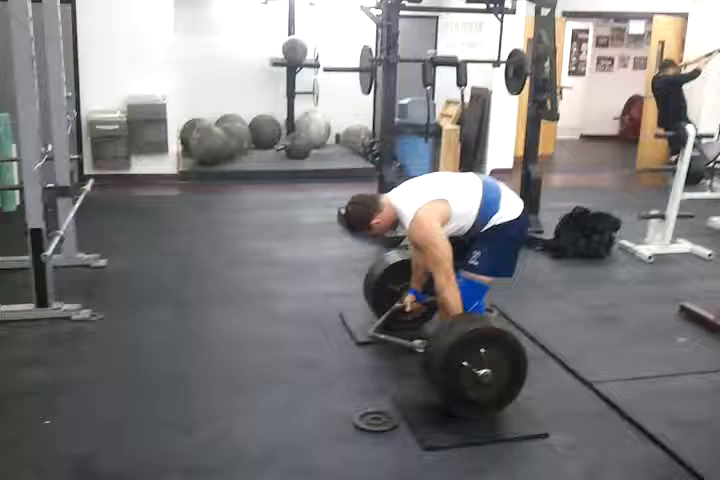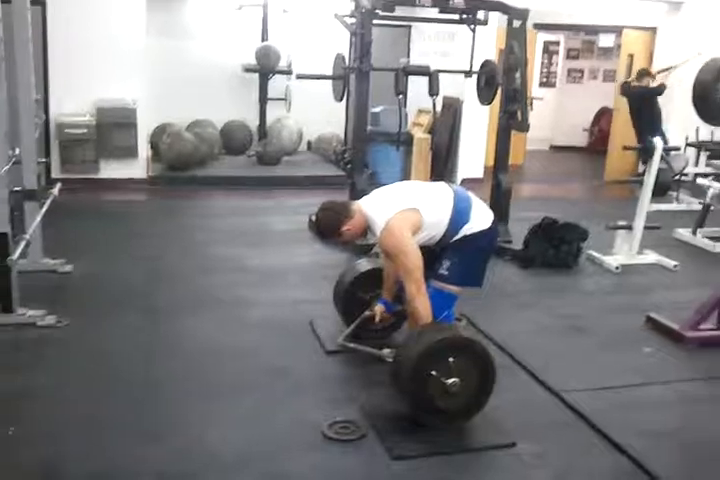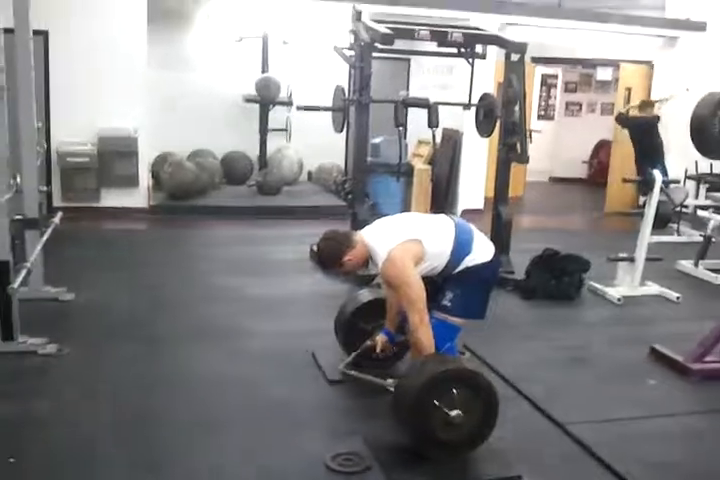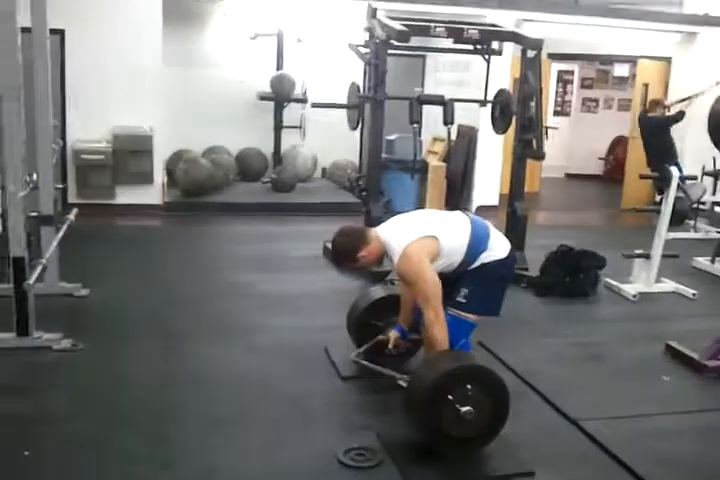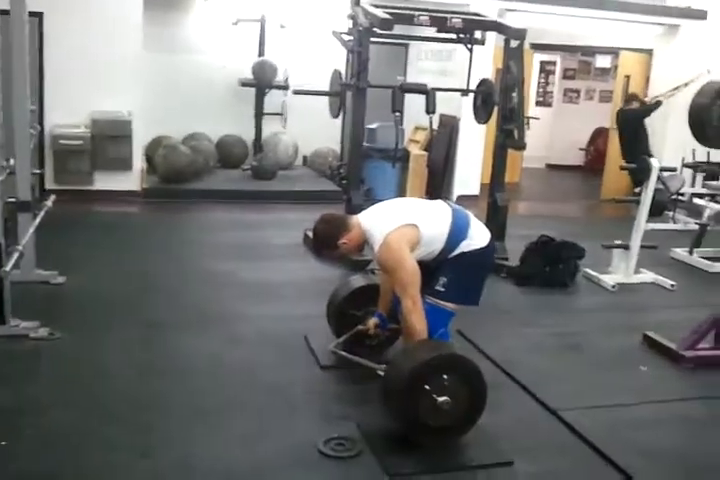
dt=0.2s
person 1, frame 1
left shoulder: (420, 220)
right shoulder: (398, 199)
left elbow: (446, 278)
right elbow: (420, 249)
right wrist: (415, 290)
left hip: (506, 218)
right hip: (479, 208)
left knee: (466, 295)
person 1, frame 2
left shoulder: (391, 228)
right shoulder: (369, 206)
left elbow: (416, 288)
right elbow: (392, 258)
right wrist: (386, 300)
left hip: (475, 229)
right hip: (450, 217)
left knee: (435, 304)
right knee: (409, 282)
person 1, frame 3
left shoulder: (393, 259)
right shoulder: (370, 236)
left elbow: (420, 319)
right elbow: (395, 289)
right wrist: (388, 331)
left hip: (477, 261)
right hip: (453, 250)
left knee: (438, 337)
right knee: (411, 316)
person 1, frame 4
left shoulder: (408, 255)
right shoulder: (387, 233)
left elbow: (434, 314)
right elbow: (410, 286)
right wrist: (402, 327)
left hip: (492, 258)
right hip: (467, 246)
left knee: (452, 333)
right knee: (424, 311)
person 1, frame 5
left shoulder: (389, 243)
right shoulder: (366, 220)
left elbow: (412, 303)
right elbow: (389, 273)
right wrist: (381, 315)
left hip: (472, 246)
right hip: (446, 235)
left knee: (431, 322)
right knee: (403, 298)
